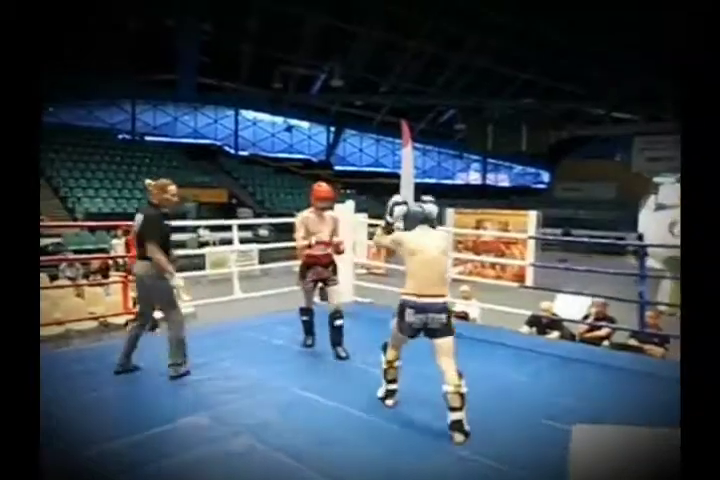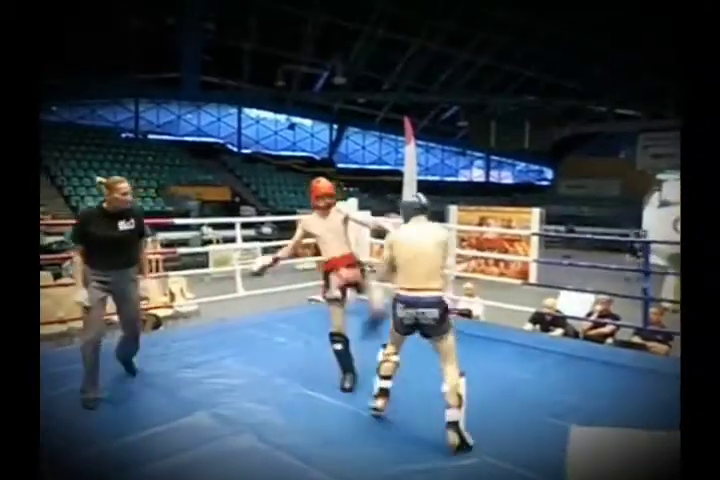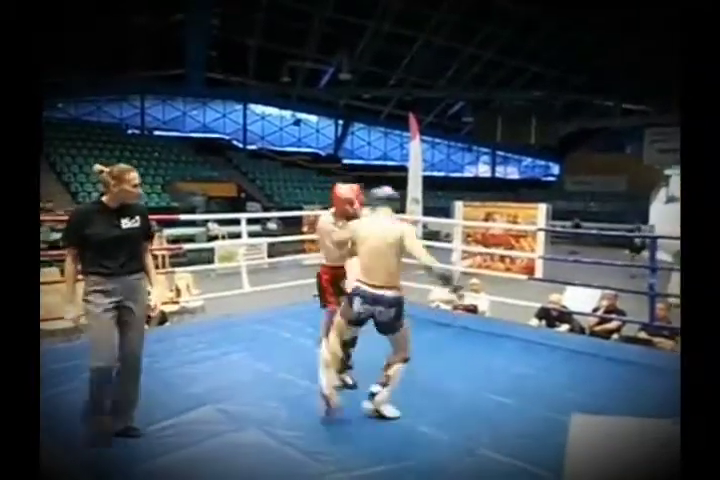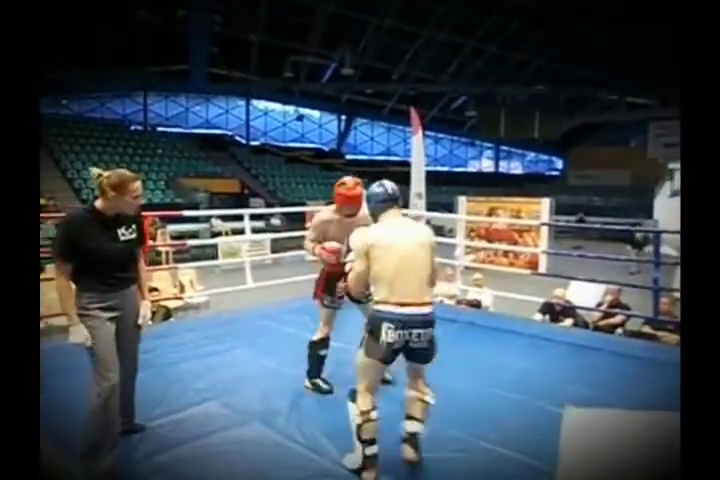
dt=0.7s
person 1, frame 1
left shoulder: (403, 237)
right shoulder: (443, 237)
left elbow: (378, 240)
left wrist: (391, 219)
right wrist: (432, 213)
left hip: (411, 306)
right hip: (439, 308)
left knee: (392, 348)
right knee: (449, 366)
left ankle: (389, 393)
right ankle: (458, 425)
person 1, frame 2
left shoulder: (395, 235)
right shoulder: (441, 234)
left elbow: (384, 275)
left hip: (404, 303)
right hip: (433, 304)
left knee: (392, 347)
right knee: (450, 368)
left ankle: (381, 397)
right ankle: (455, 429)
person 1, frame 3
left shoulder: (358, 225)
right shoulder: (403, 228)
left elbow: (336, 239)
right elbow: (425, 261)
right wrist: (443, 274)
left hip: (362, 296)
right hip: (390, 301)
left knee: (336, 337)
right knee: (401, 353)
left ankle: (329, 393)
right ankle: (377, 403)
person 1, frame 4
left shoulder: (368, 235)
right shoulder: (425, 232)
left elbow: (356, 289)
left wrist: (355, 255)
left hip: (385, 320)
right hip: (423, 320)
left knee: (364, 391)
right knee: (417, 381)
right ankle: (412, 441)
person 2, frame 1
left shoulder: (145, 213)
right shoulder: (155, 217)
right elbow: (153, 252)
right wrist: (173, 274)
left hip: (144, 270)
right hip: (154, 273)
left knee: (144, 317)
right knee: (175, 319)
left ankle: (123, 362)
right ankle: (178, 366)
person 2, frame 2
left shoulder: (134, 215)
right shoulder: (88, 217)
left elbow: (140, 248)
right elbow: (79, 254)
left wrist: (145, 277)
right wrist: (80, 287)
left hip: (126, 277)
right hip: (96, 278)
left knee: (133, 329)
right knee: (92, 335)
left ankle: (125, 356)
right ankle: (89, 391)
person 2, frame 3
left shoulder: (139, 213)
right shoulder: (85, 214)
right elbow: (72, 259)
left wrist: (153, 286)
right wrist: (71, 301)
left hip: (134, 288)
right hip: (101, 291)
left knee: (132, 358)
right knee: (104, 361)
left ankle: (119, 420)
right ankle: (97, 420)
person 2, frame 4
left shoulder: (133, 218)
right shoulder: (76, 222)
right elbow: (63, 275)
left wrist: (145, 299)
right wrist: (74, 322)
left hip: (128, 300)
right hip: (96, 305)
left knee: (128, 370)
right knee: (108, 380)
left ankle: (123, 422)
person 3, frame 1
left shoulder: (333, 218)
right shoulder: (303, 217)
right elbow: (299, 246)
left wrist: (339, 246)
right wrist: (314, 242)
left hip: (328, 263)
right hip: (310, 263)
left knee: (335, 305)
right knee: (307, 303)
left ankle: (337, 344)
right ankle: (309, 334)
person 3, frame 2
left shoulder: (340, 213)
right shoulder: (307, 222)
left elbow: (363, 221)
right elbow: (292, 246)
left wrist: (379, 226)
right wrist: (273, 259)
left hip: (350, 262)
right hip: (332, 270)
right knee: (338, 326)
right ankle: (348, 372)
person 3, frame 3
left shoulder: (343, 217)
right shoulder: (326, 222)
right elbow: (339, 253)
left hip: (340, 273)
right hip: (331, 275)
left knee: (334, 320)
right ankle: (341, 370)
person 3, frame 4
left shoulder: (365, 215)
right shoulder: (323, 218)
right elbow: (308, 243)
right wrist: (319, 251)
right hip: (332, 276)
right knee: (326, 328)
right ankle: (313, 376)
